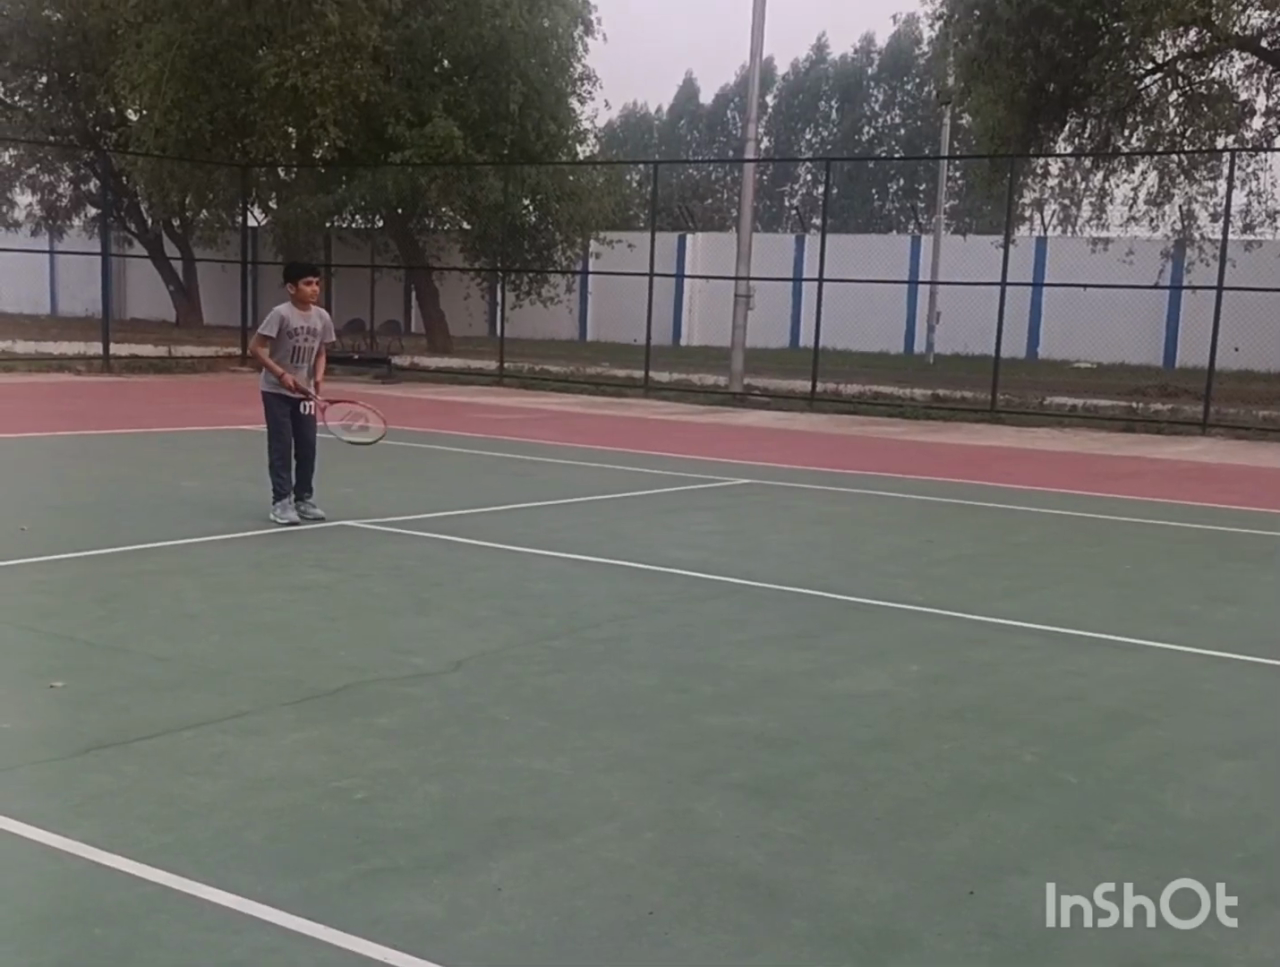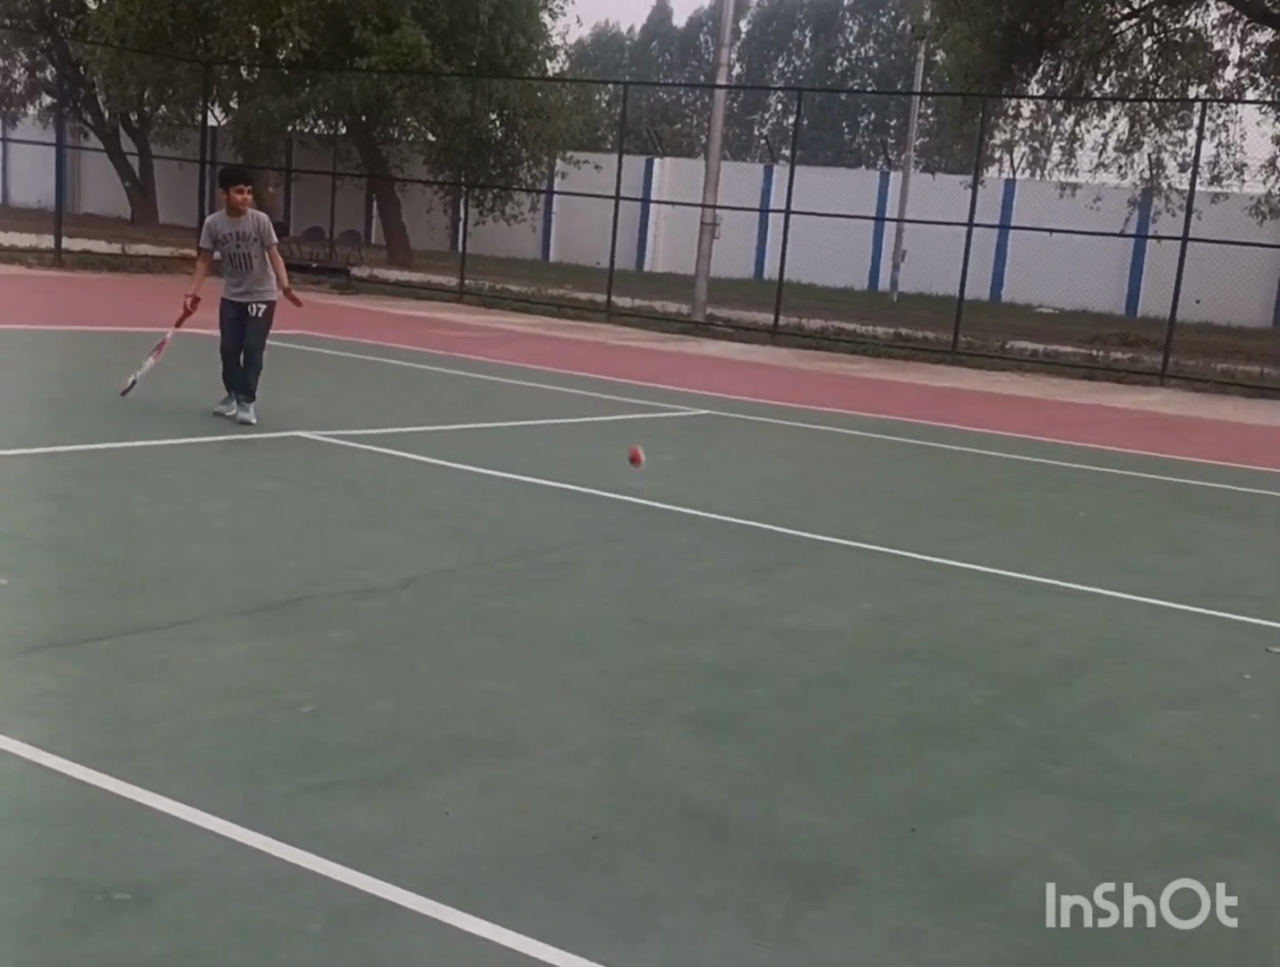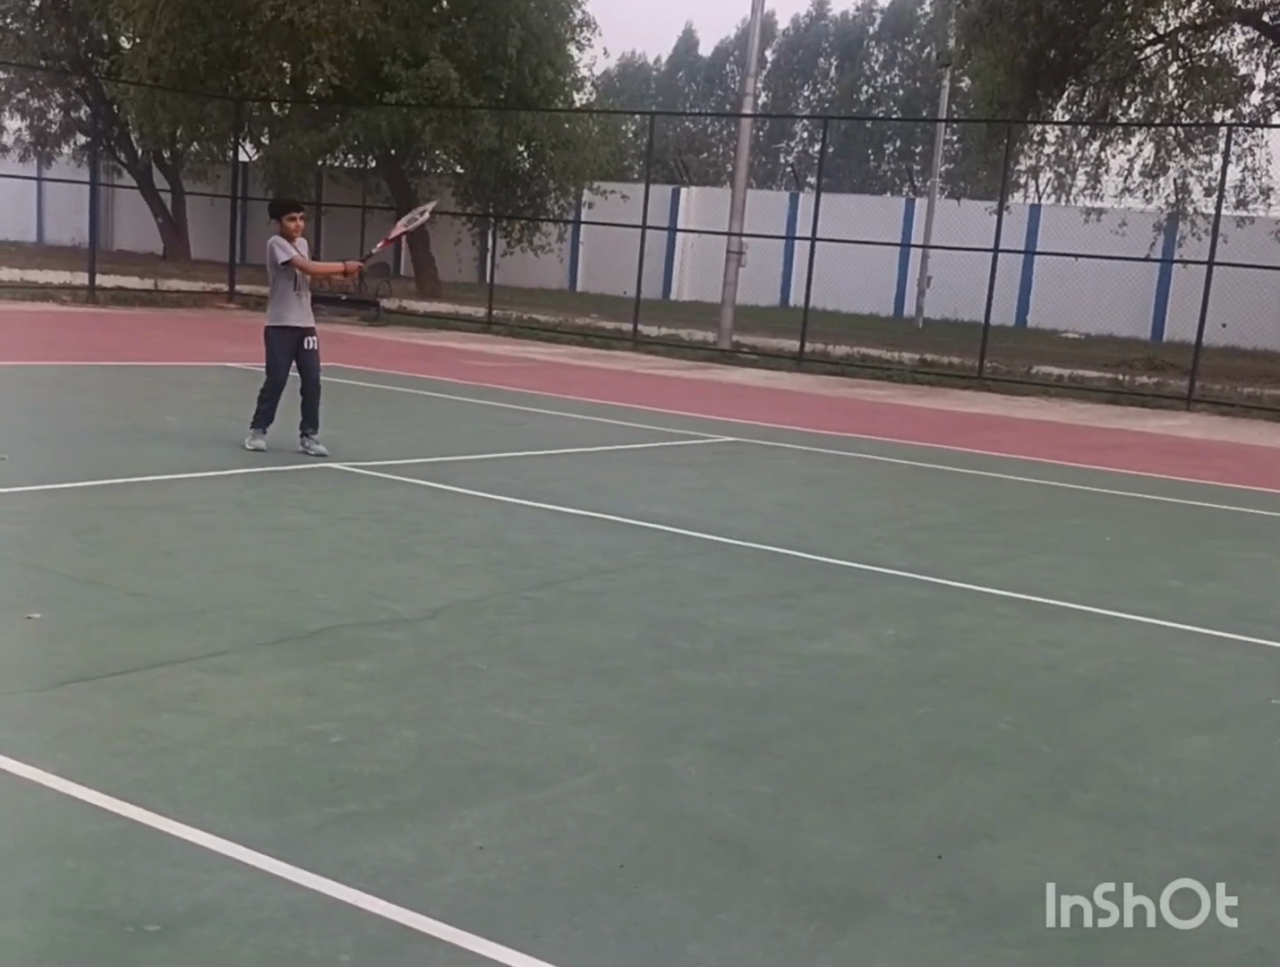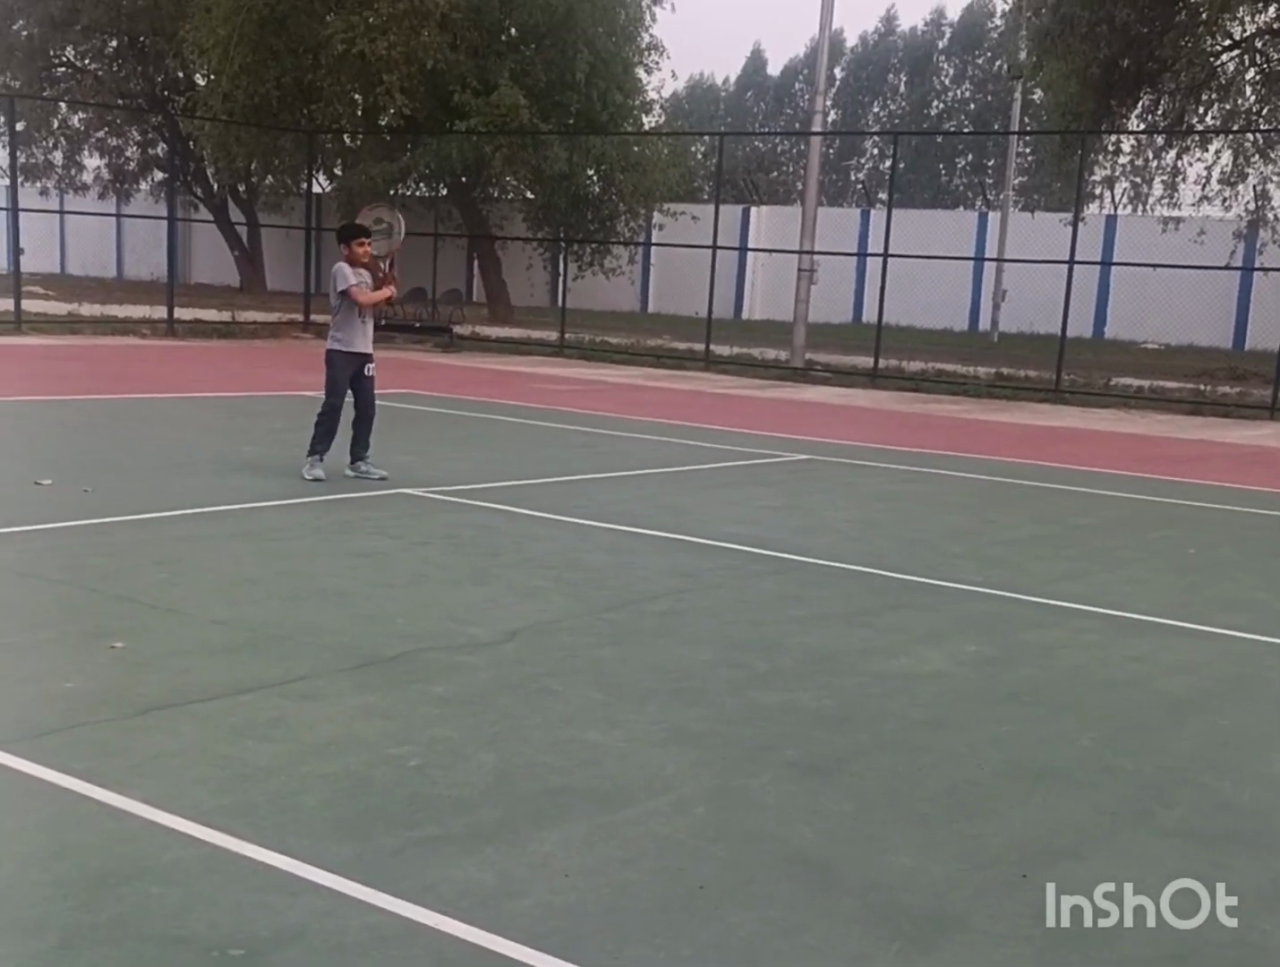
dt=1s
person 1, frame 1
left shoulder: (323, 317)
right shoulder: (280, 314)
right elbow: (256, 347)
left wrist: (318, 378)
right wrist: (281, 374)
left hip: (304, 393)
right hip: (276, 391)
left knee: (307, 447)
right knee: (281, 446)
left ankle: (303, 499)
right ankle: (281, 502)
person 1, frame 2
left shoulder: (260, 220)
right shoulder: (213, 222)
left elbow: (274, 255)
right elbow: (204, 260)
left wrist: (284, 285)
right wrist: (193, 292)
left hip: (262, 296)
right hip: (232, 297)
left knee: (253, 349)
right knee: (228, 349)
left ankle: (246, 403)
right ankle: (234, 396)
person 1, frame 3
left shoulder: (302, 244)
right shoulder: (276, 244)
right elbow: (309, 268)
left wrist: (339, 270)
right wrist: (343, 266)
left hip: (306, 324)
right hip: (280, 325)
left knee: (312, 382)
right knee: (276, 380)
left ankle: (309, 436)
right ankle: (258, 430)
person 1, frame 4
left shoulder: (366, 275)
right shoulder: (342, 270)
right elbow: (361, 300)
left wrist: (386, 291)
right wrist: (386, 292)
left hip: (364, 351)
right hip: (340, 349)
left knee: (367, 408)
right knee: (333, 403)
left ankle: (359, 461)
right ankle: (315, 458)
